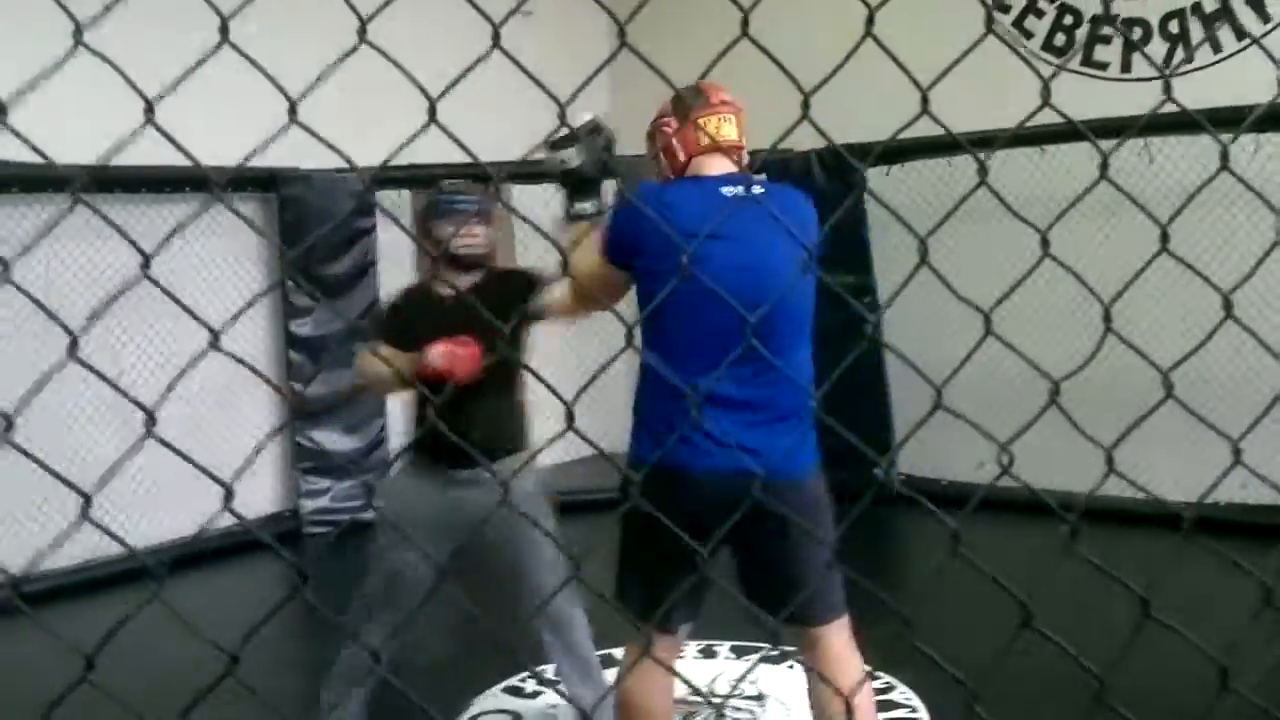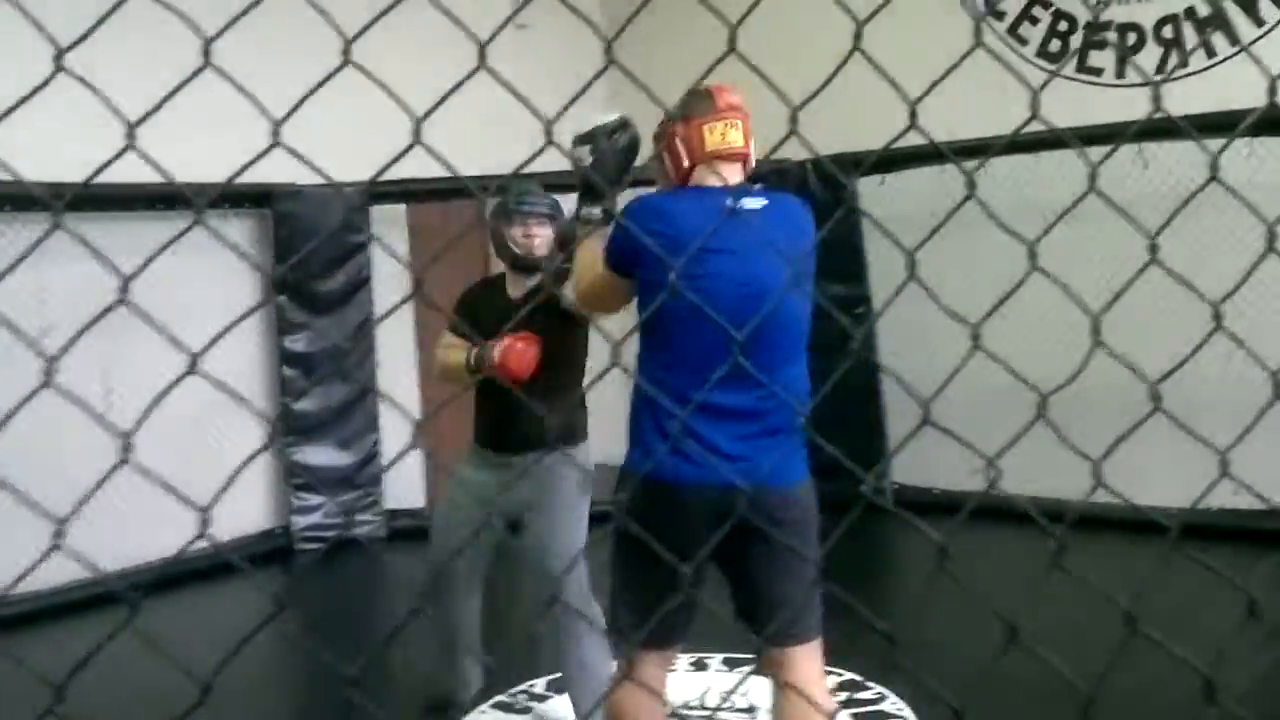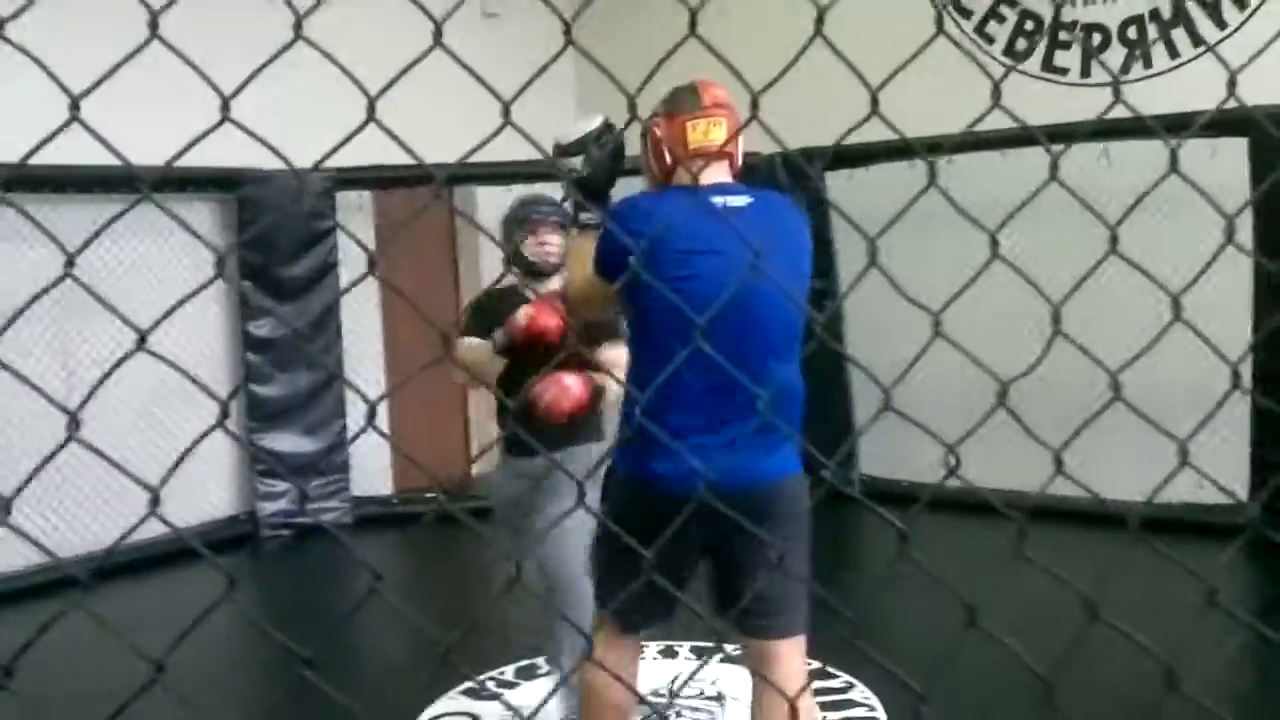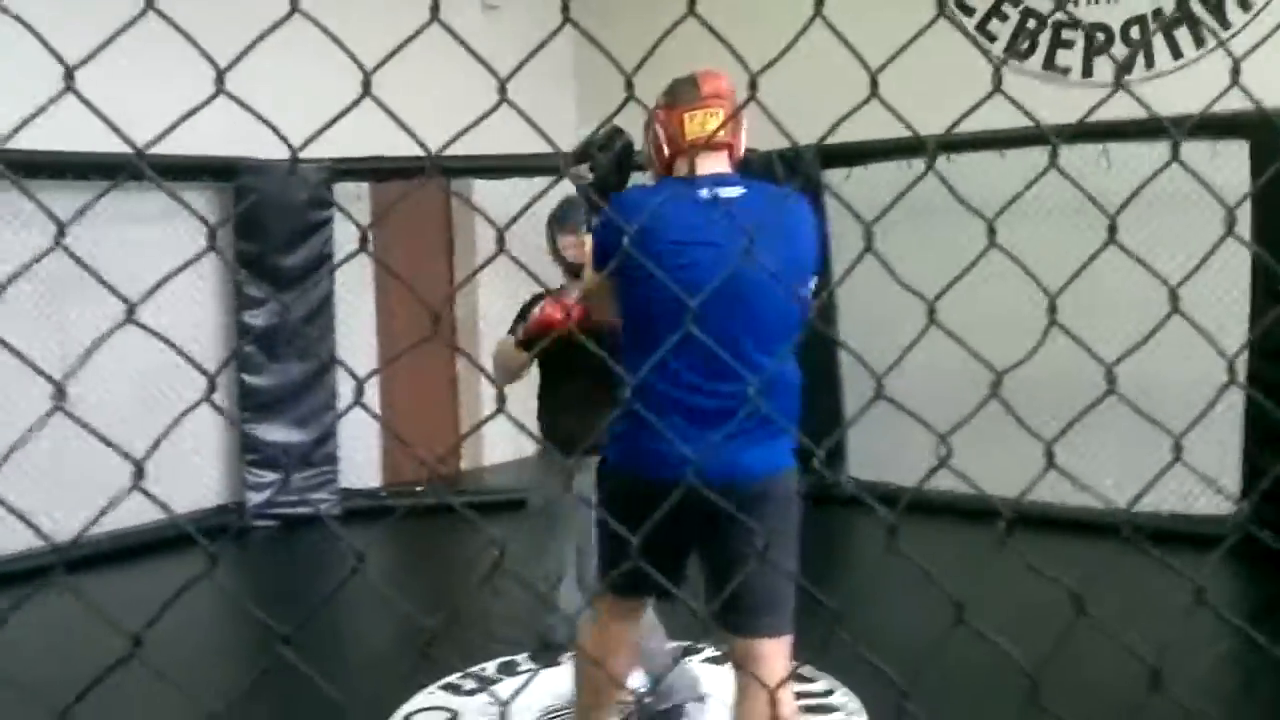
dt=0.2s
person 1, frame 1
left shoulder: (651, 207)
right shoulder: (796, 208)
left elbow: (587, 294)
left wrist: (587, 201)
left hip: (677, 466)
right hip: (784, 466)
left knee: (654, 644)
right knee: (828, 639)
person 1, frame 2
left shoulder: (654, 218)
right shoulder: (795, 220)
left elbow: (589, 296)
left wrist: (597, 200)
left hip: (671, 478)
right hip: (776, 478)
left knee: (644, 658)
right knee: (797, 663)
person 1, frame 3
left shoulder: (638, 219)
right shoulder: (789, 221)
left elbow: (582, 301)
left wrist: (591, 203)
left hip: (657, 471)
right hip: (768, 475)
left knee: (616, 636)
right knee: (780, 659)
person 1, frame 4
left shoulder: (630, 212)
right shoulder: (793, 214)
left hip: (642, 459)
right hip: (753, 465)
left knee: (616, 602)
right knee: (765, 656)
person 2, frame 1
left shoulder: (511, 287)
right shoulder: (410, 303)
right elbow: (369, 373)
right wrist: (419, 365)
left hip: (502, 473)
right hip: (424, 476)
left knee: (549, 592)
right knee: (382, 603)
person 2, frame 2
left shoulder: (570, 287)
right shoulder: (478, 297)
right elbow: (443, 362)
right wrist: (483, 358)
left hip: (553, 462)
right hip: (484, 461)
left knee: (564, 587)
right knee: (455, 572)
person 2, frame 3
right shoulder: (493, 304)
left elbow: (620, 377)
right elbow: (474, 370)
left wrist: (585, 386)
right wrist: (515, 336)
left hip: (574, 456)
right hip: (518, 459)
left knee: (560, 565)
right knee: (534, 561)
right ankle: (576, 634)
person 2, frame 4
right shoulder: (540, 308)
right elbow: (504, 369)
right wrist: (536, 331)
right hip: (562, 459)
left knee: (599, 568)
right knee: (571, 558)
right ankle: (566, 629)
